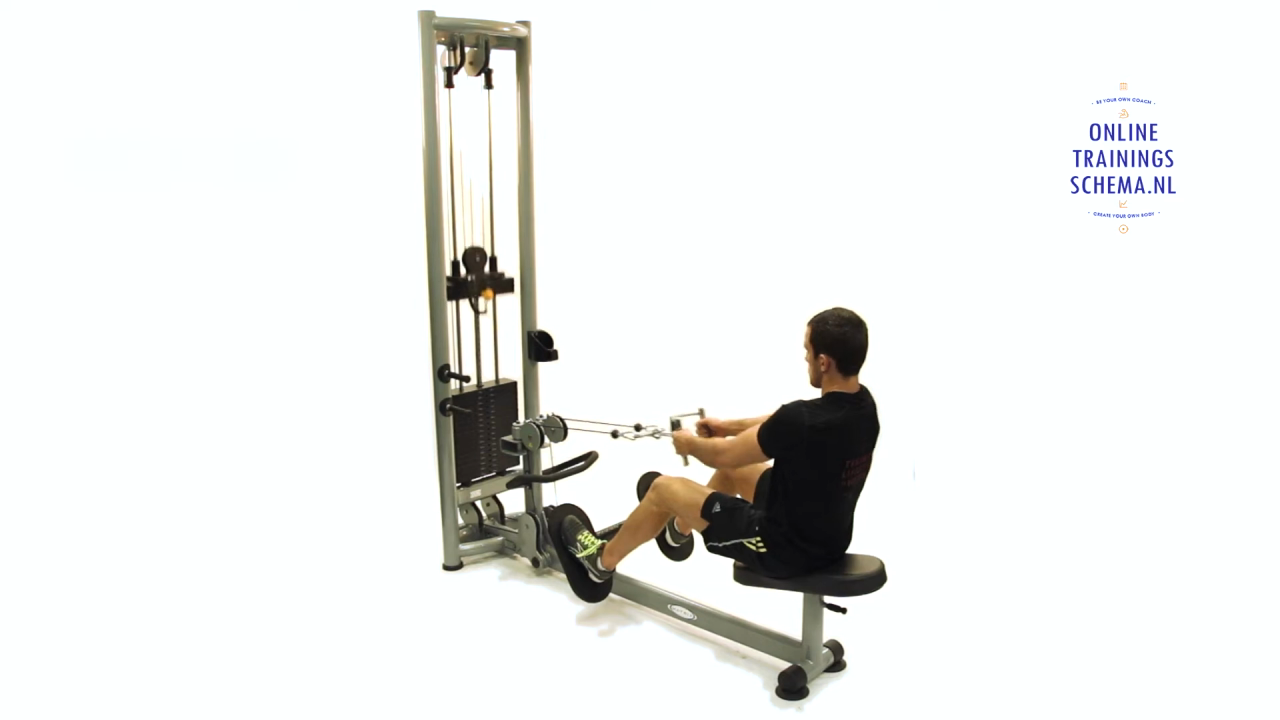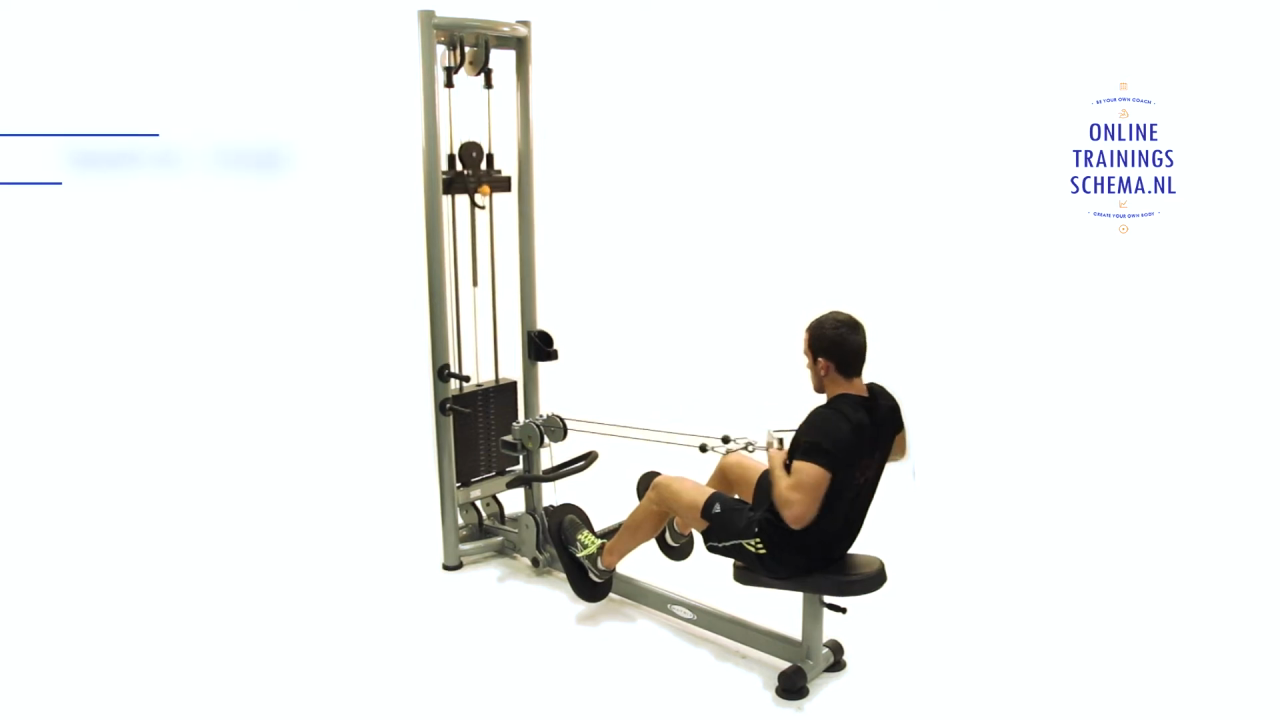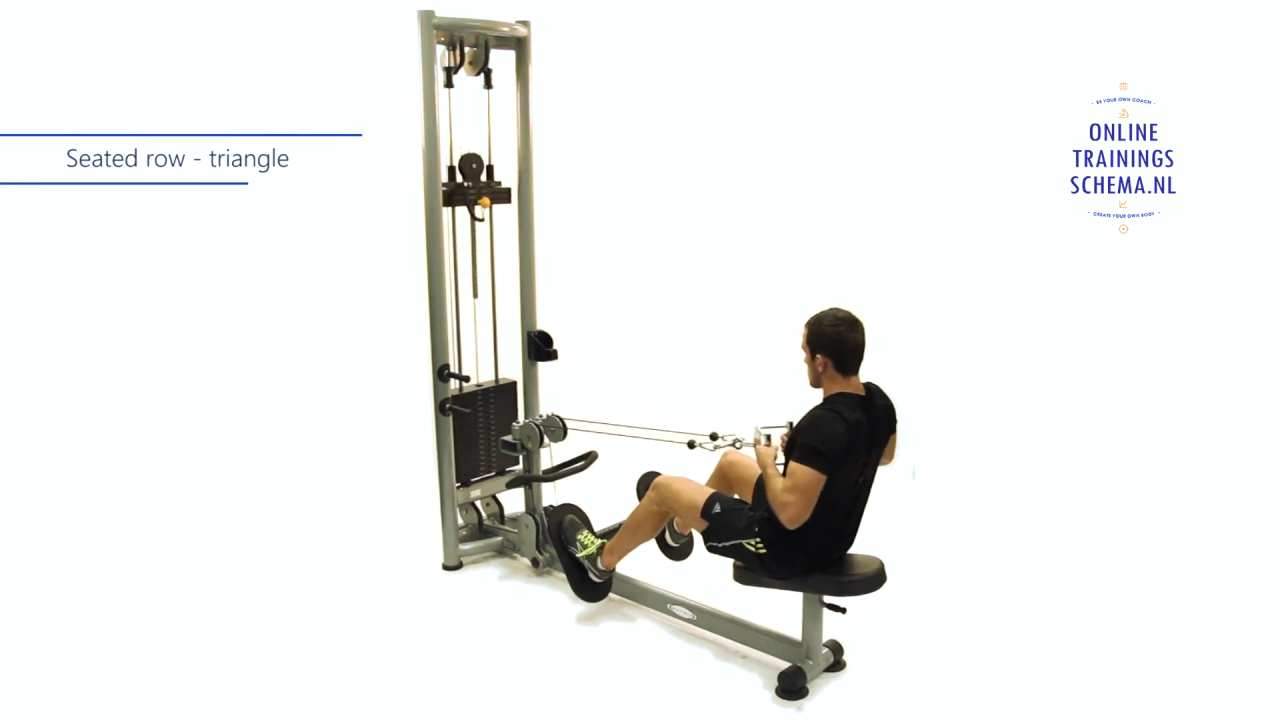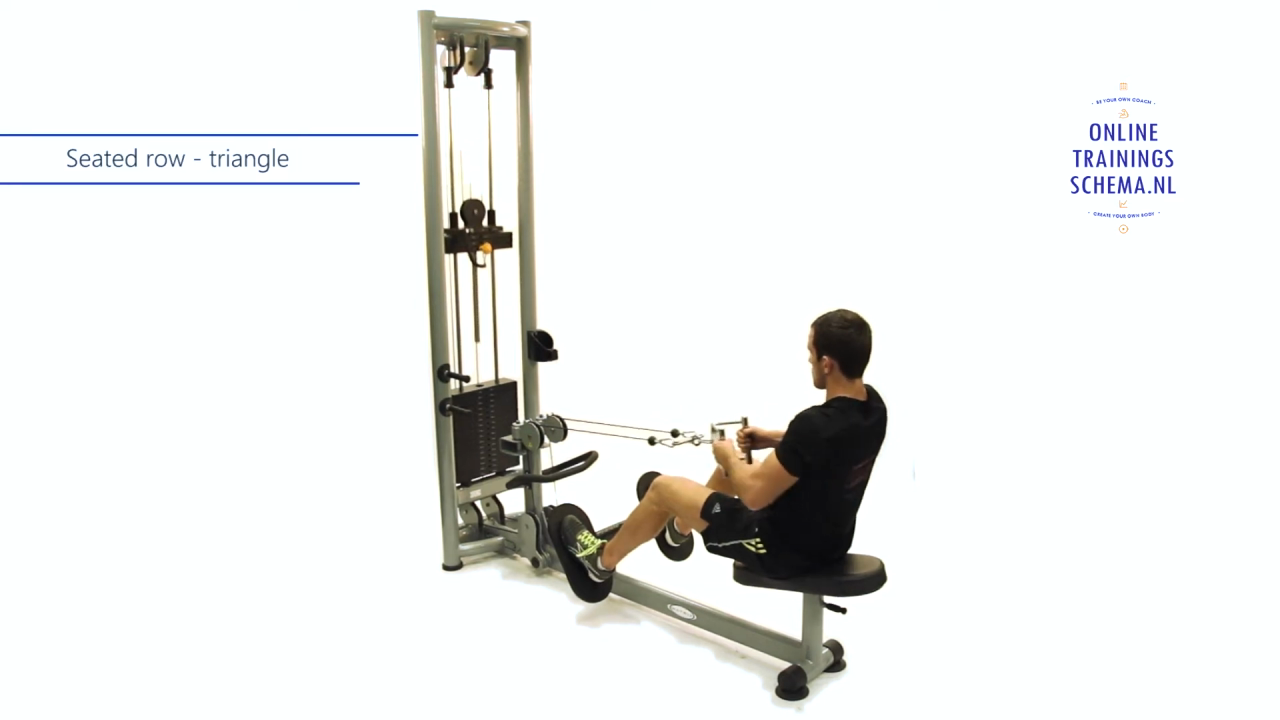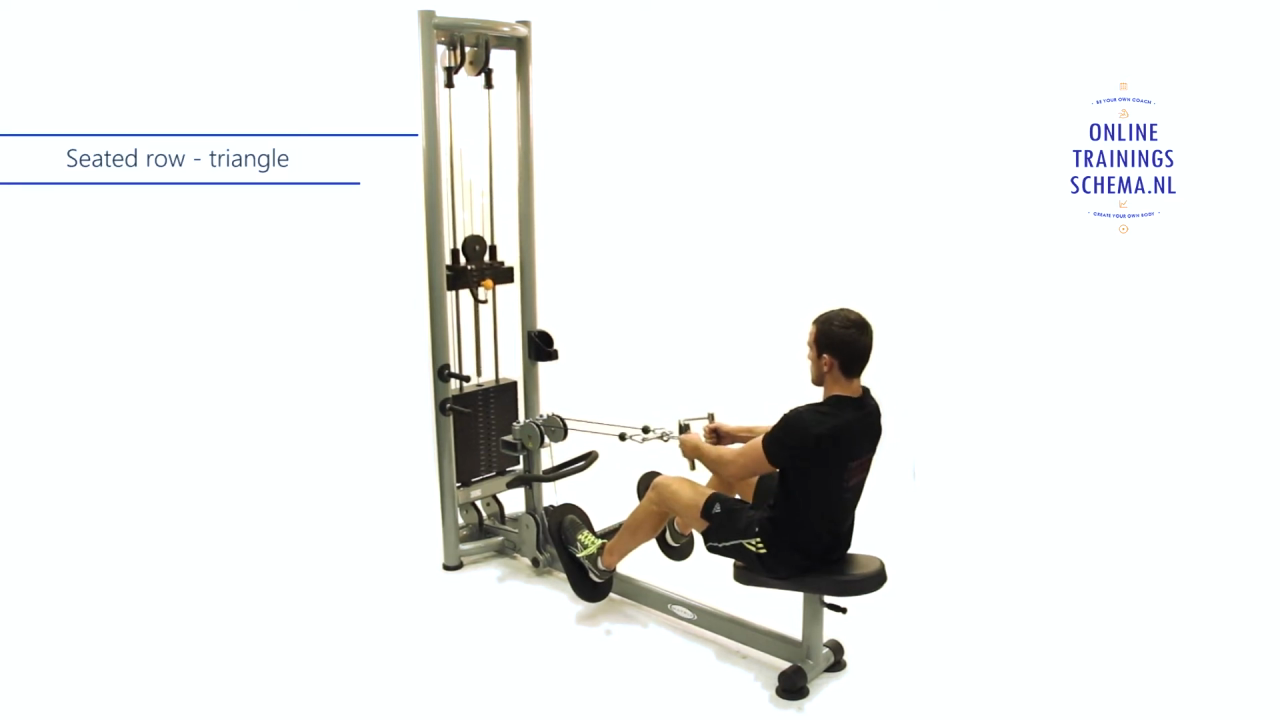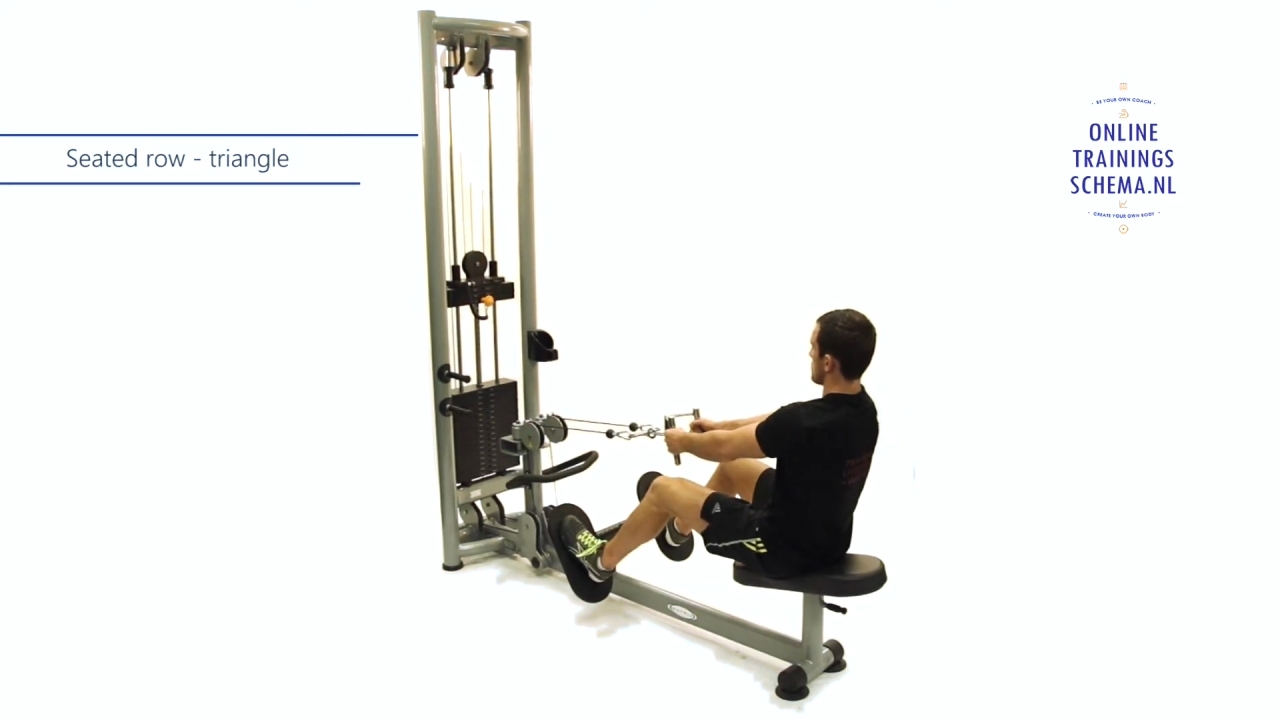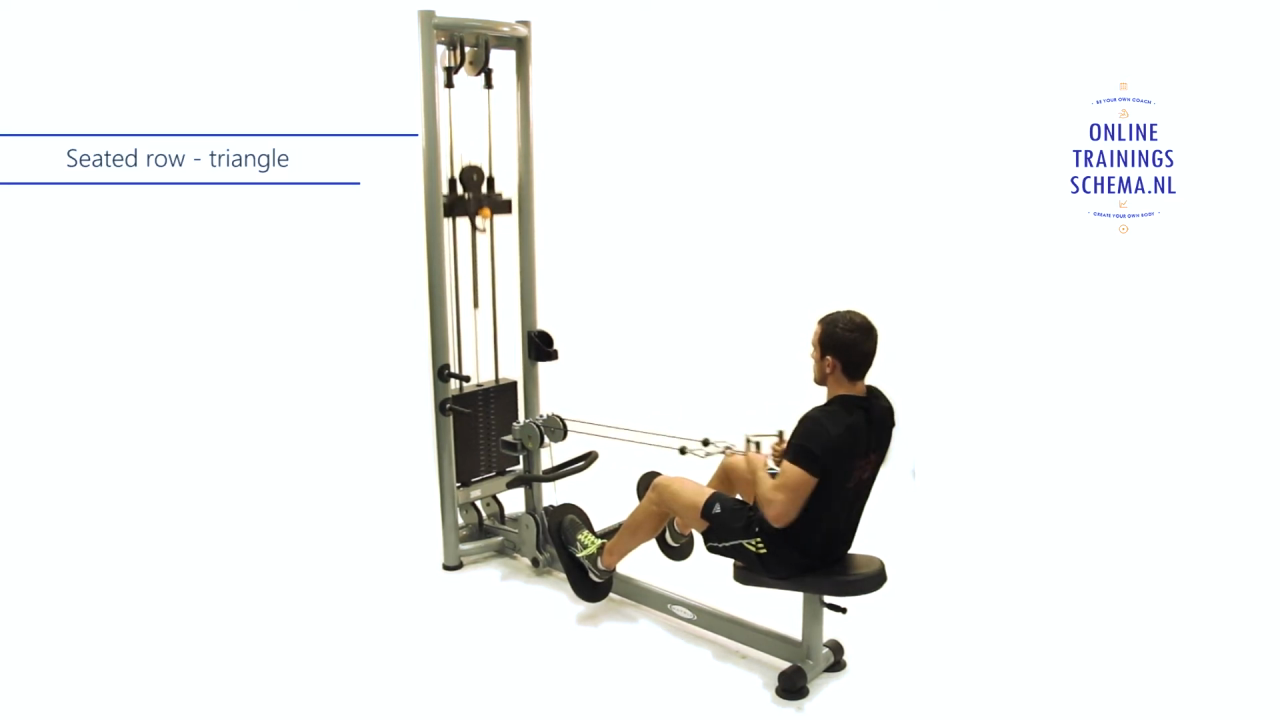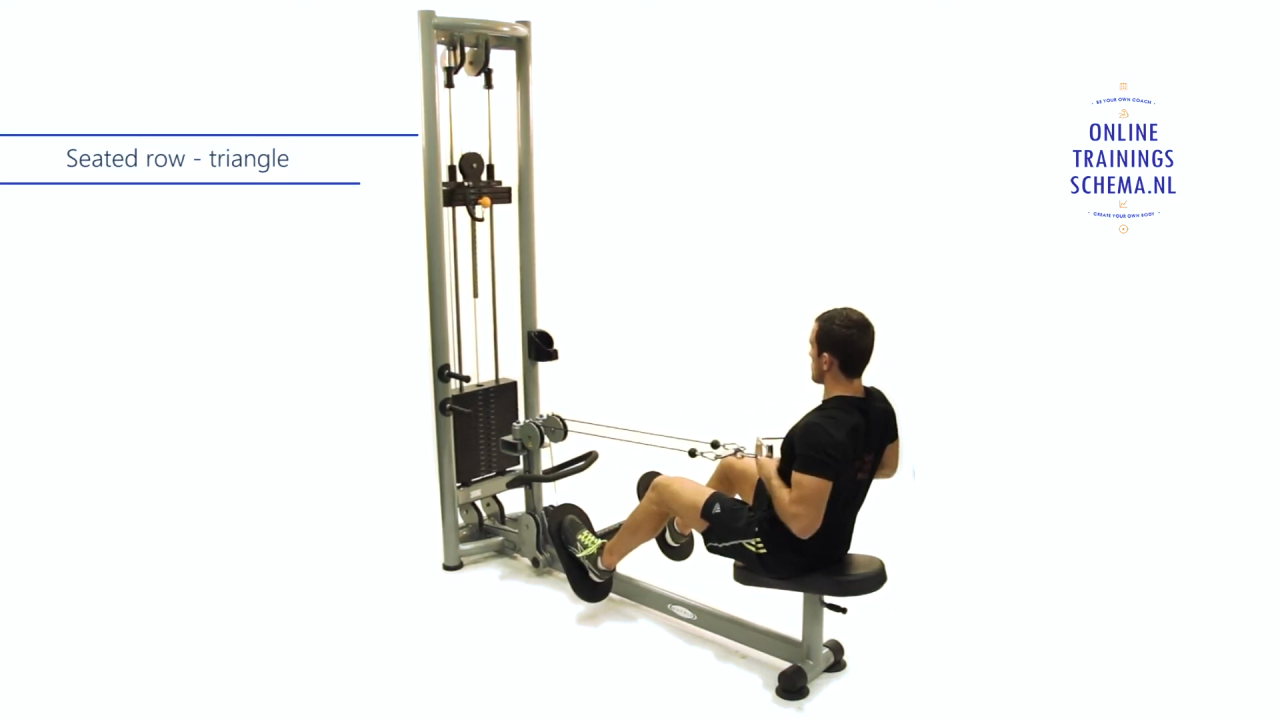
dt=0.5s
person 1, frame 1
left shoulder: (806, 418)
right shoulder: (862, 403)
left elbow: (721, 457)
left wrist: (689, 442)
right wrist: (728, 426)
left hip: (784, 548)
right hip: (829, 540)
left knee: (664, 488)
right knee: (732, 463)
left ankle: (603, 560)
right ankle: (680, 527)
person 1, frame 2
left shoulder: (828, 423)
right shoulder: (884, 404)
left elbow: (795, 512)
right elbow: (898, 450)
left wrist: (778, 466)
left hip: (785, 548)
right hip: (831, 540)
left knee: (664, 487)
right knee: (731, 462)
left ankle: (603, 560)
right ankle: (678, 528)
person 1, frame 3
left shoulder: (823, 422)
right shoulder: (879, 402)
left elbow: (791, 512)
right elbow: (886, 455)
left wrist: (768, 463)
left hip: (786, 548)
right hip: (830, 539)
left knee: (663, 487)
right knee: (731, 461)
left ankle: (603, 559)
right ankle: (679, 528)
person 1, frame 4
left shoulder: (816, 424)
right shoulder: (872, 406)
left elbow: (754, 495)
left wrist: (728, 456)
right wrist: (775, 440)
left hip: (784, 548)
right hip: (829, 539)
left knee: (663, 487)
right knee: (729, 467)
left ankle: (603, 560)
right ankle: (679, 527)
person 1, frame 5
left shoulder: (810, 422)
right shoulder: (865, 407)
left elbow: (735, 467)
left wrist: (696, 448)
right wrist: (735, 432)
left hip: (784, 547)
right hip: (828, 538)
left knee: (663, 488)
right knee: (731, 459)
left ankle: (603, 560)
right ankle: (680, 527)
person 1, frame 6
left shoulder: (807, 421)
right shoulder: (860, 405)
left elbow: (724, 447)
left wrist: (684, 441)
right wrist: (719, 425)
left hip: (784, 547)
right hip: (827, 538)
left knee: (662, 489)
right knee: (732, 465)
left ankle: (603, 560)
right ankle: (679, 527)
person 1, frame 7
left shoulder: (820, 426)
right shoulder: (879, 406)
left elbow: (776, 512)
left wrist: (757, 468)
left hip: (786, 549)
right hip: (830, 541)
left knee: (664, 487)
right knee: (730, 464)
left ankle: (603, 560)
right ankle: (679, 528)
person 1, frame 8
left shoulder: (819, 430)
right shoulder: (879, 407)
left elbow: (802, 523)
right elbow: (887, 467)
left wrist: (771, 474)
left hip: (786, 549)
right hip: (831, 542)
left knee: (664, 488)
right knee: (730, 465)
left ankle: (604, 559)
right ankle: (678, 528)
